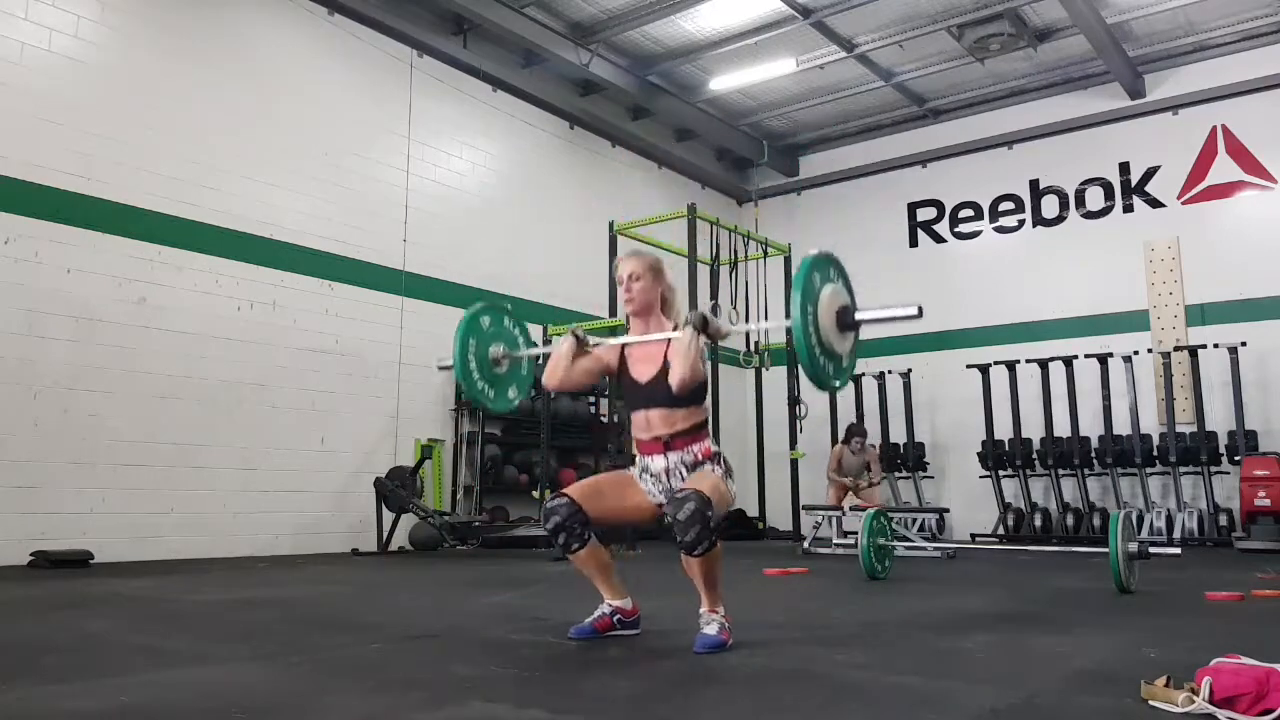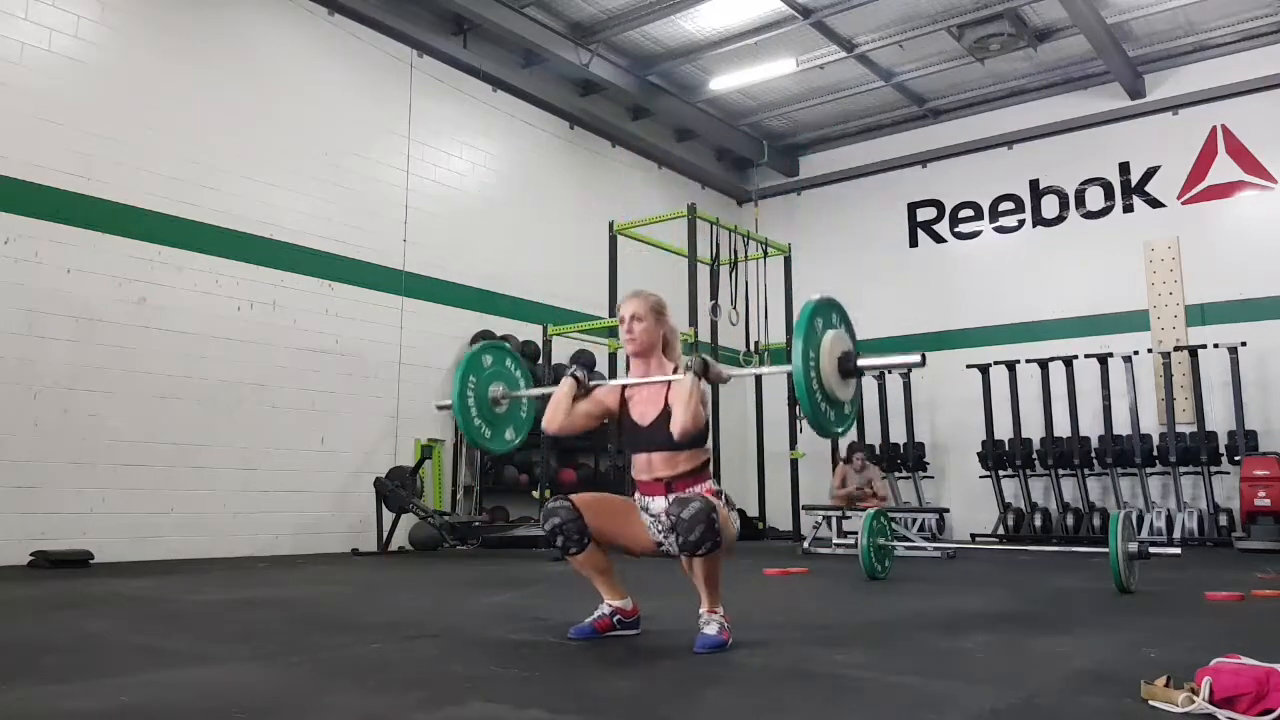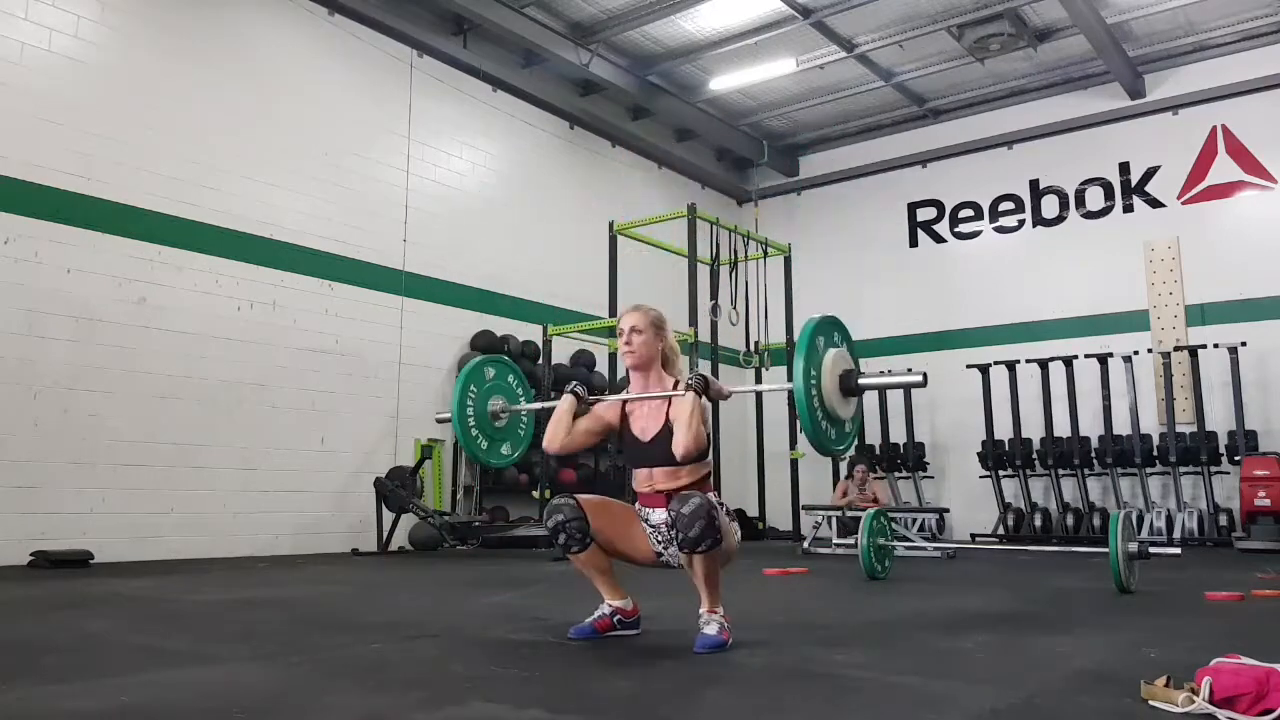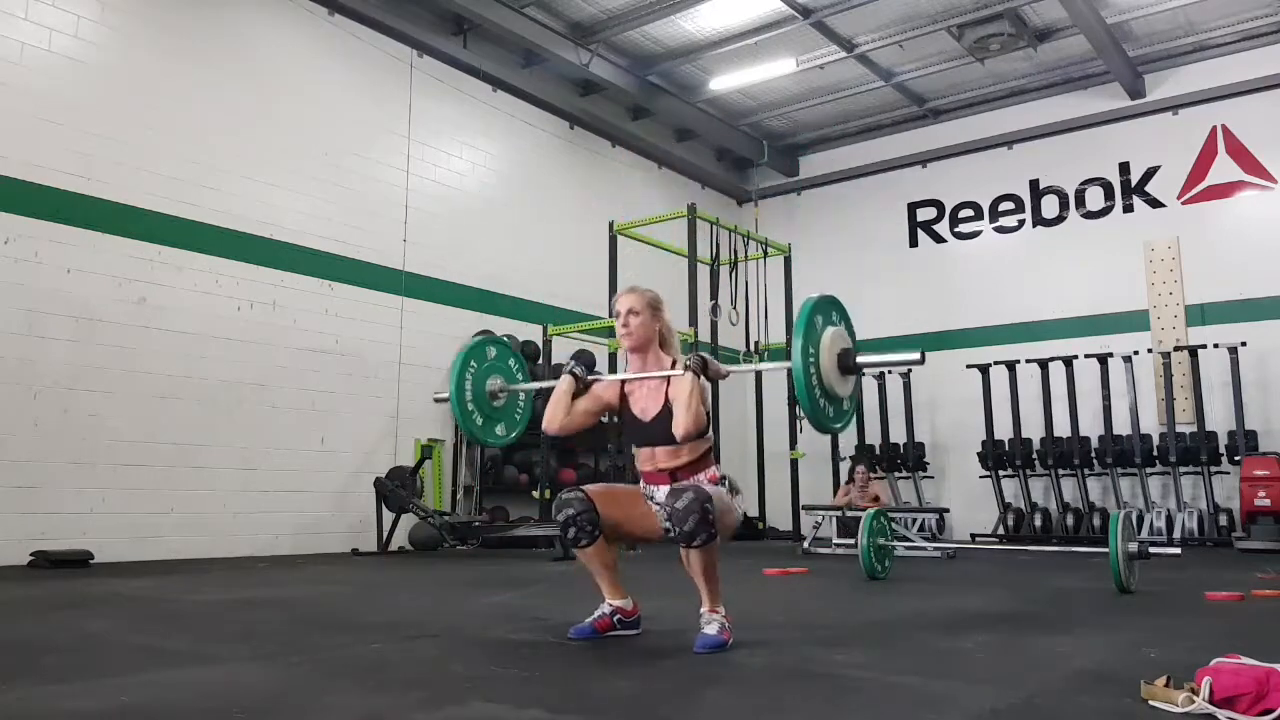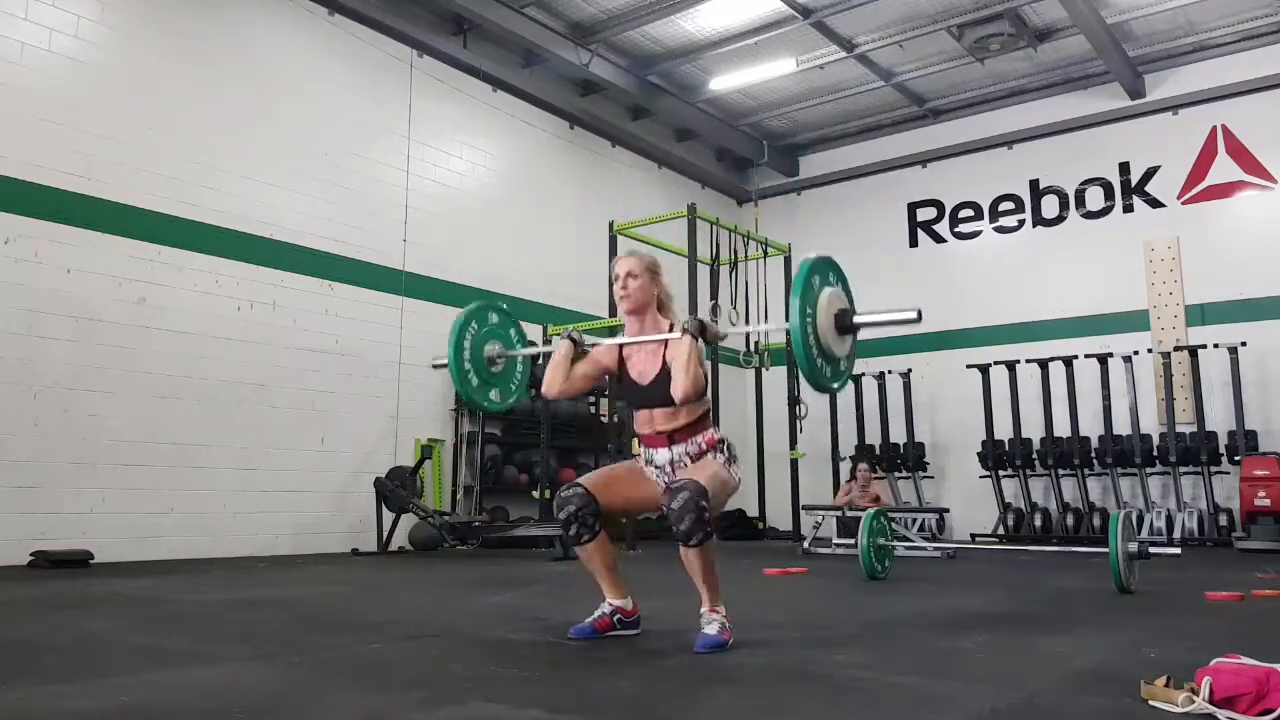
dt=0.1s
person 1, frame 1
left shoulder: (683, 338)
right shoulder: (616, 353)
left elbow: (682, 380)
right elbow: (554, 379)
left wrist: (696, 332)
right wrist: (572, 342)
left hip: (695, 467)
right hip: (647, 472)
left knee: (690, 509)
right knee: (559, 510)
left ankle: (713, 612)
right ankle: (619, 604)
person 1, frame 2
left shoulder: (683, 382)
right shoulder: (615, 394)
left elbow: (683, 427)
right elbow: (554, 424)
left wrist: (695, 374)
right wrist: (572, 381)
left hip: (699, 505)
right hip: (646, 512)
left knee: (692, 515)
right knee: (559, 515)
left ankle: (712, 614)
right ankle: (619, 607)
person 1, frame 3
left shoulder: (685, 397)
right shoulder: (615, 409)
left elbow: (685, 447)
right elbow: (554, 443)
left wrist: (695, 392)
right wrist: (572, 396)
left hip: (700, 510)
right hip: (647, 521)
left knee: (692, 511)
right knee: (562, 513)
left ankle: (713, 613)
right ankle: (619, 606)
person 1, frame 4
left shoulder: (684, 373)
right shoulder: (615, 389)
left elbow: (687, 428)
right elbow: (554, 424)
left wrist: (691, 371)
right wrist: (570, 376)
left hip: (704, 490)
right hip: (653, 498)
left knee: (689, 506)
right knee: (571, 505)
left ankle: (714, 614)
right ankle: (619, 606)
person 1, frame 5
left shoulder: (679, 340)
right shoulder: (612, 352)
left elbow: (685, 391)
right elbow: (553, 389)
left wrist: (690, 333)
right wrist: (568, 342)
left hip: (704, 460)
right hip: (652, 466)
left knee: (685, 498)
right knee: (571, 501)
left ankle: (713, 613)
right ankle: (620, 605)
